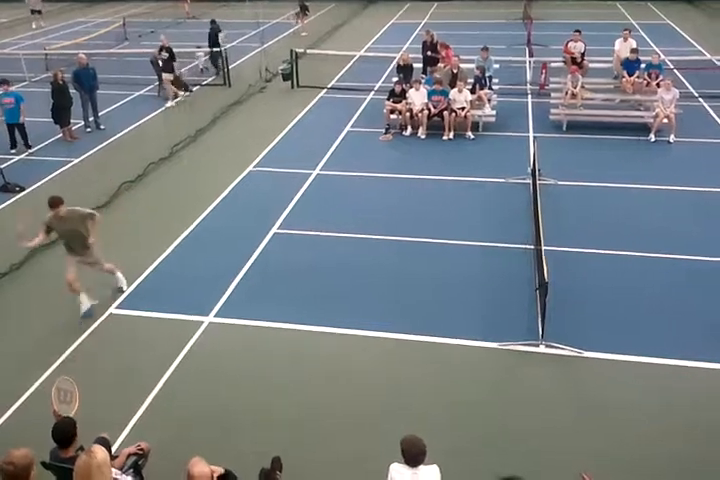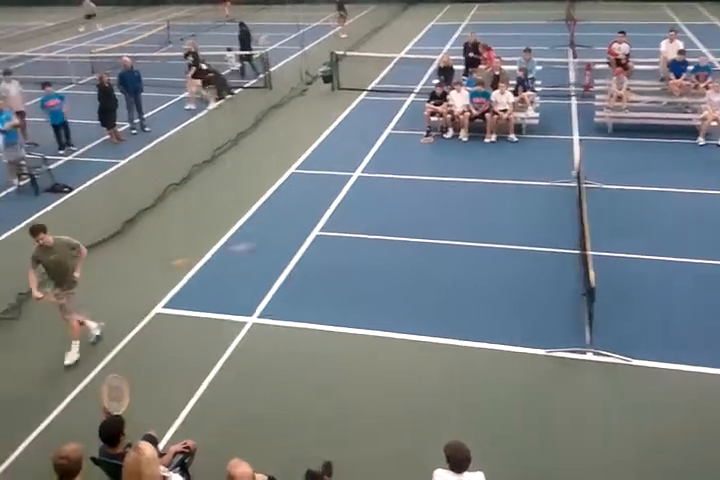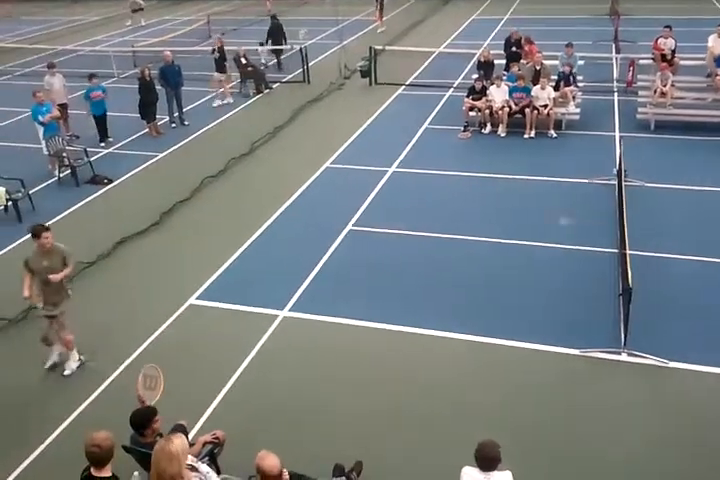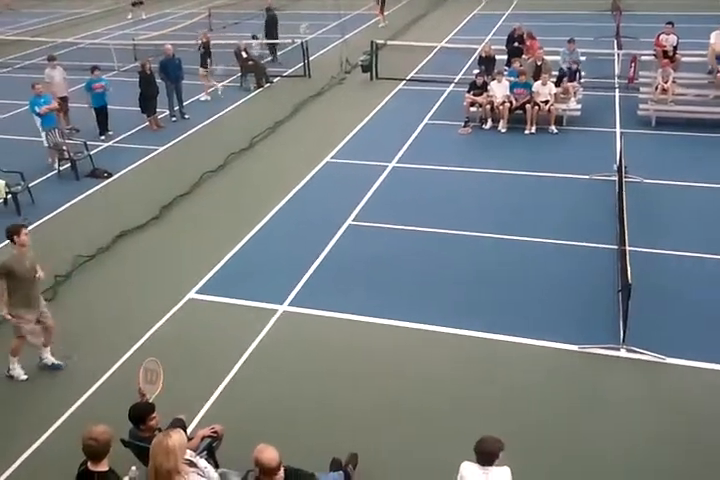
dt=0.4s
person 1, frame 1
left shoulder: (77, 213)
right shoulder: (50, 221)
left elbow: (95, 216)
right elbow: (43, 236)
left wrist: (92, 236)
right wrist: (31, 244)
left hip: (87, 248)
right hip: (72, 253)
left knee: (103, 267)
right knee: (70, 280)
left ankle: (118, 276)
right ankle: (85, 302)
person 1, frame 2
left shoulder: (65, 242)
right shoulder: (37, 253)
left elbow: (83, 250)
right elbow: (32, 272)
left wrist: (78, 270)
right wrist: (34, 290)
left hip: (69, 285)
right hip: (56, 287)
left knee: (70, 318)
right knee: (69, 316)
left ankle: (74, 351)
right ankle: (94, 327)
person 1, frame 3
left shoulder: (60, 250)
right shoulder: (30, 258)
left elbow: (70, 266)
right elbow: (28, 274)
left wrist: (60, 276)
right wrist: (26, 290)
left hip: (59, 300)
right hip: (43, 302)
left knee: (62, 335)
right knee: (46, 336)
left ankle: (74, 359)
right ankle: (55, 352)
person 1, frame 4
left shoulder: (28, 251)
left wrist: (39, 271)
left hip: (36, 300)
right hip: (19, 306)
left knee: (49, 325)
right knee: (21, 338)
left ankle: (45, 357)
